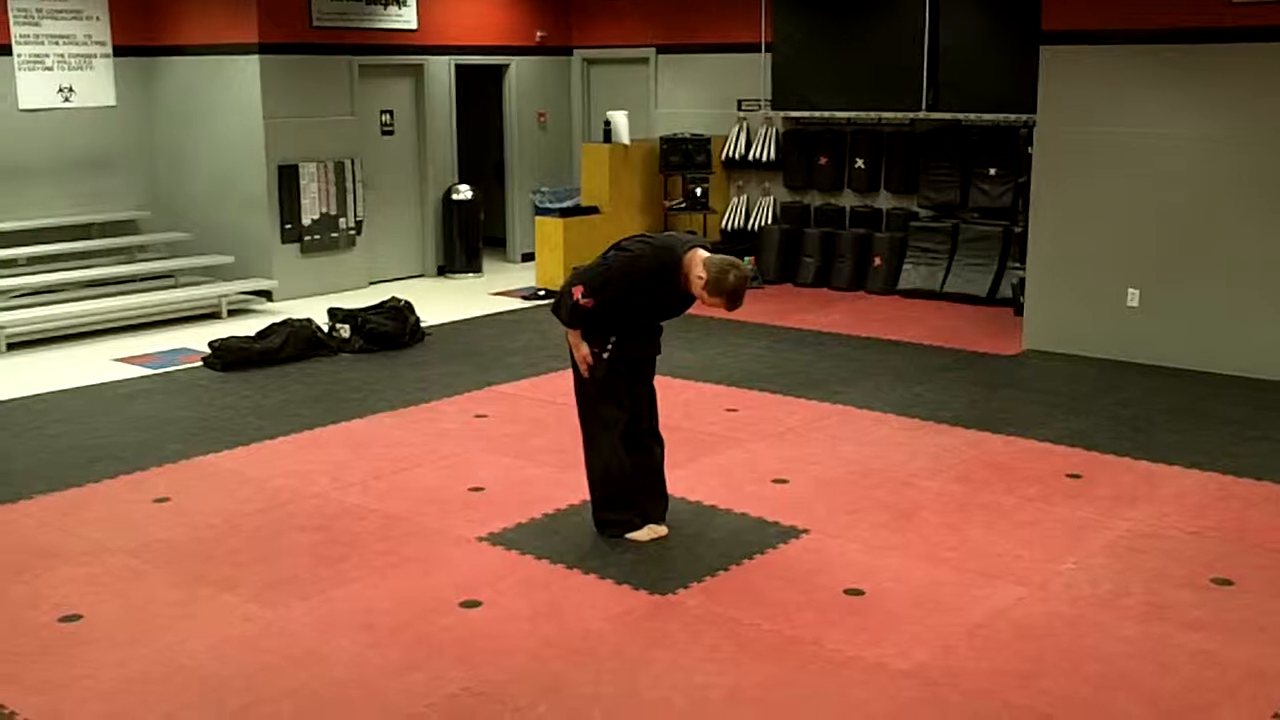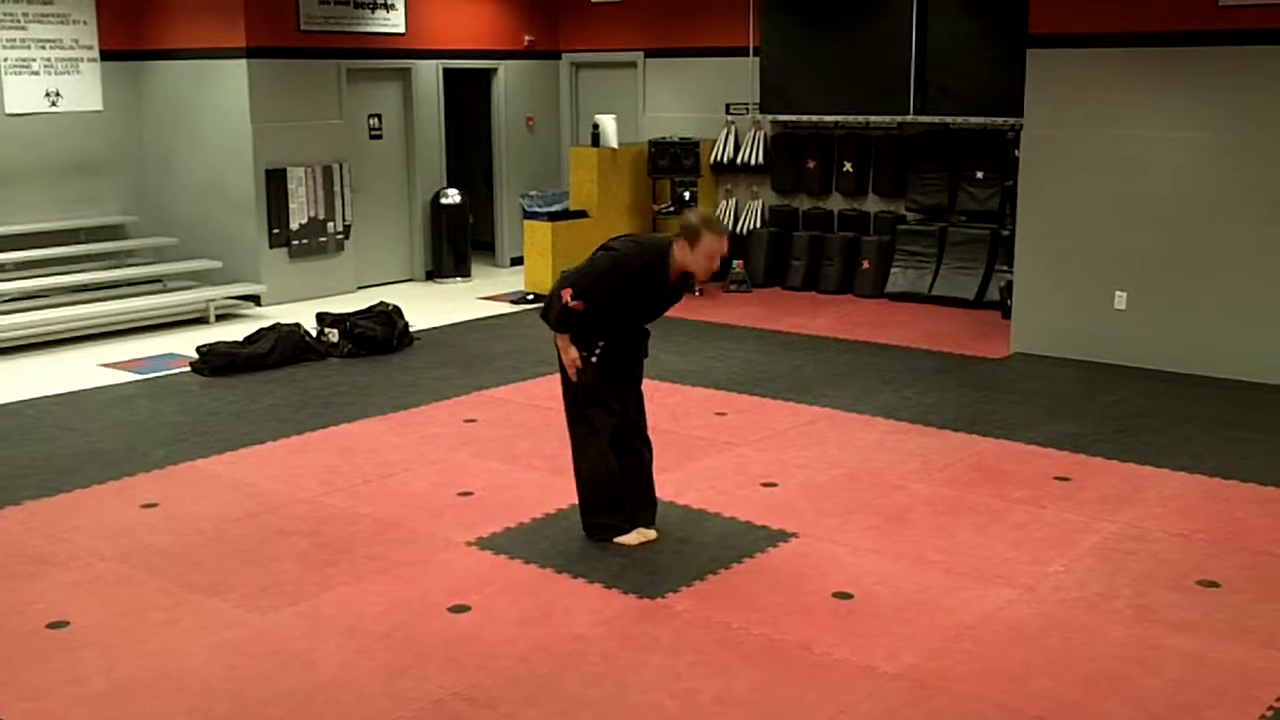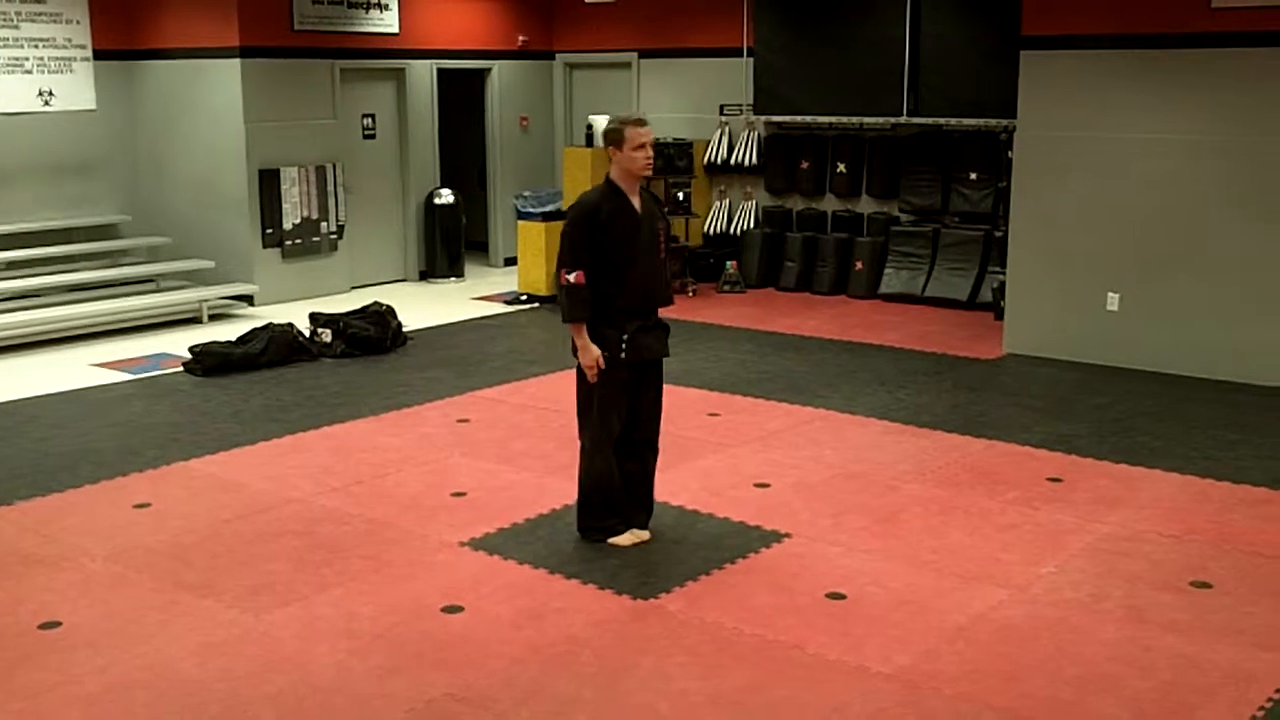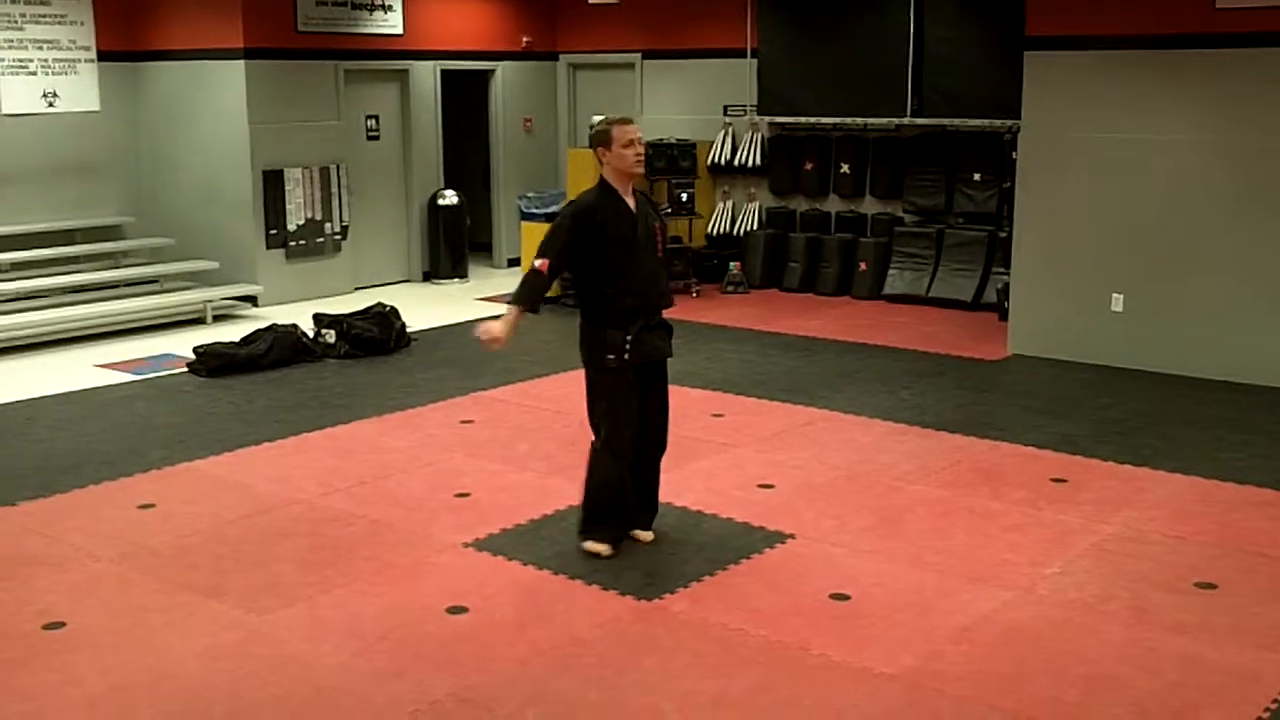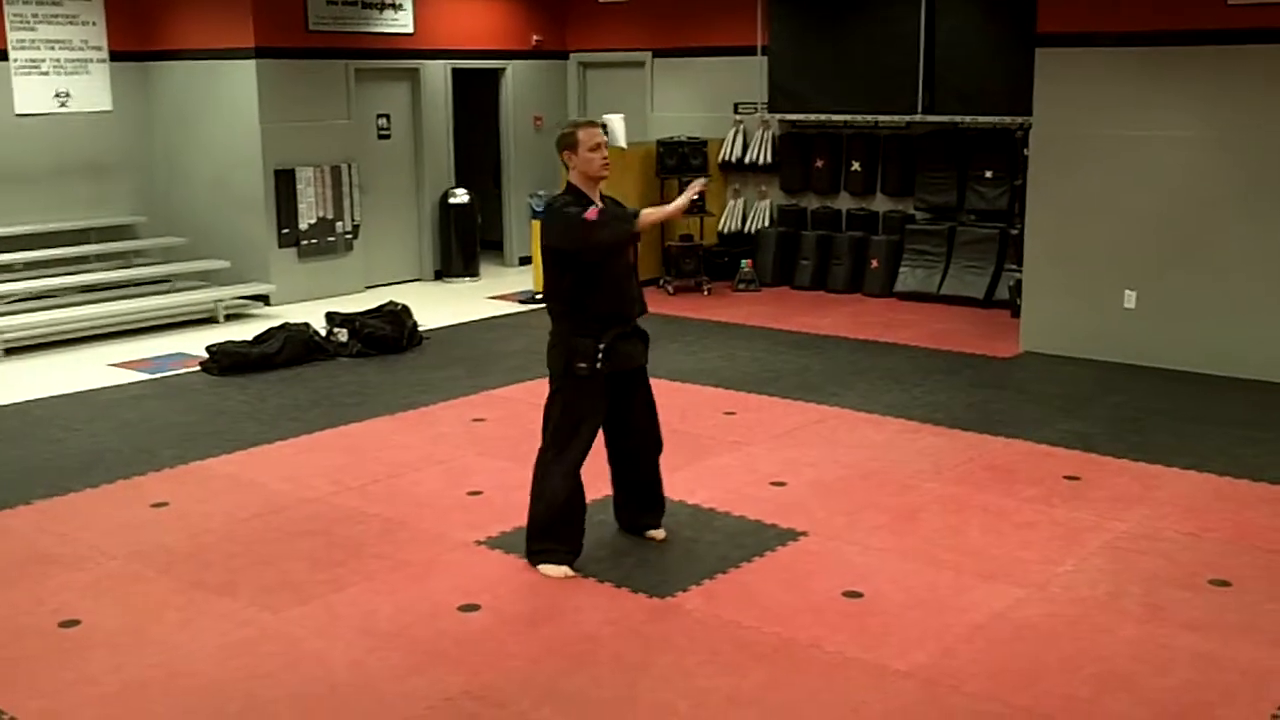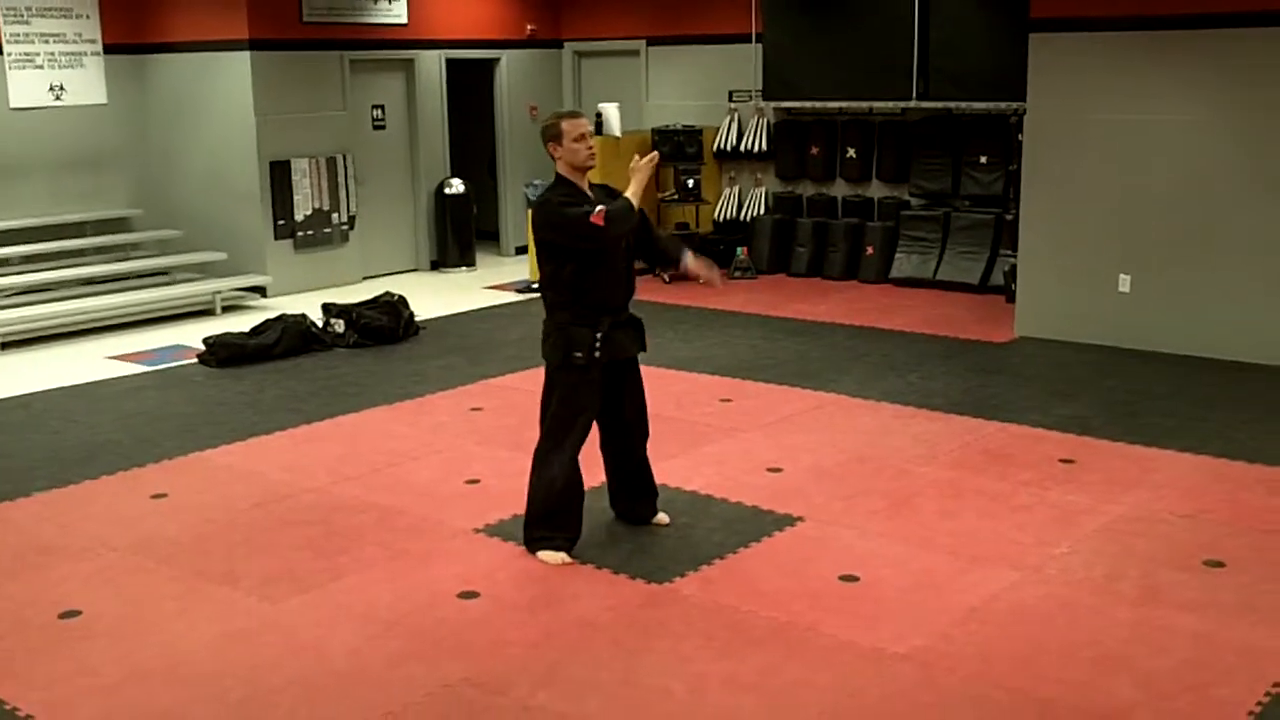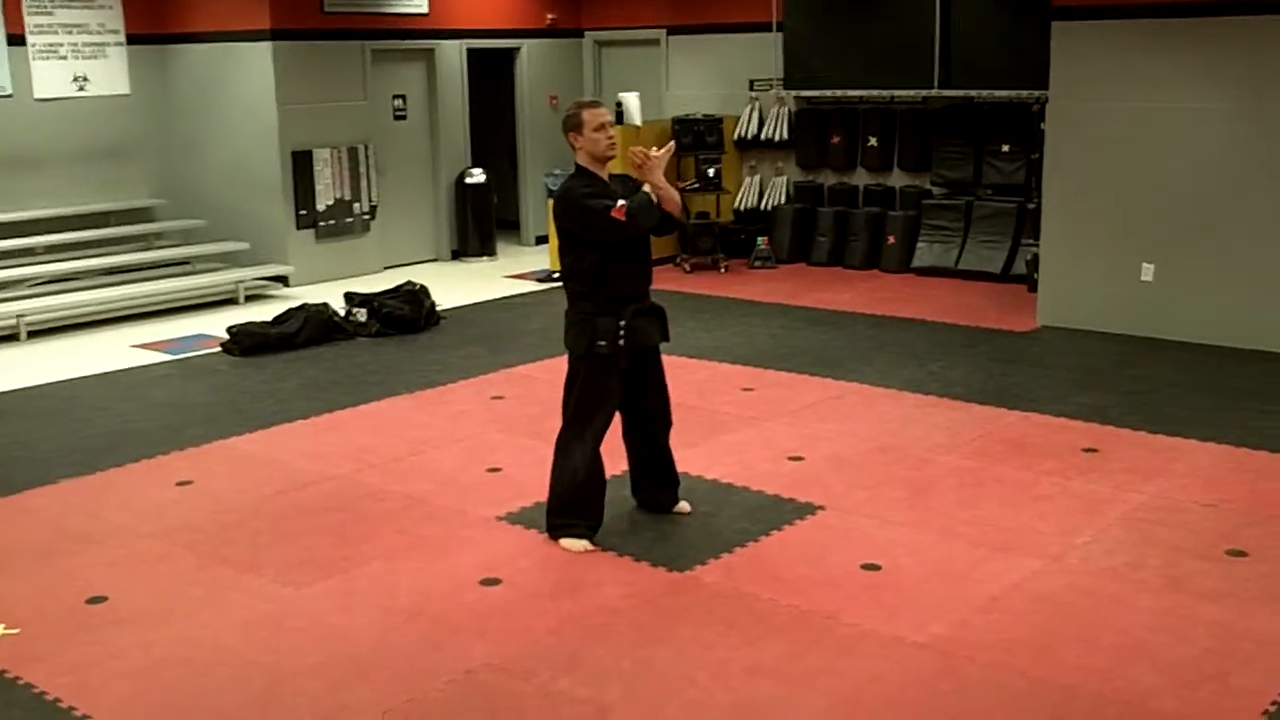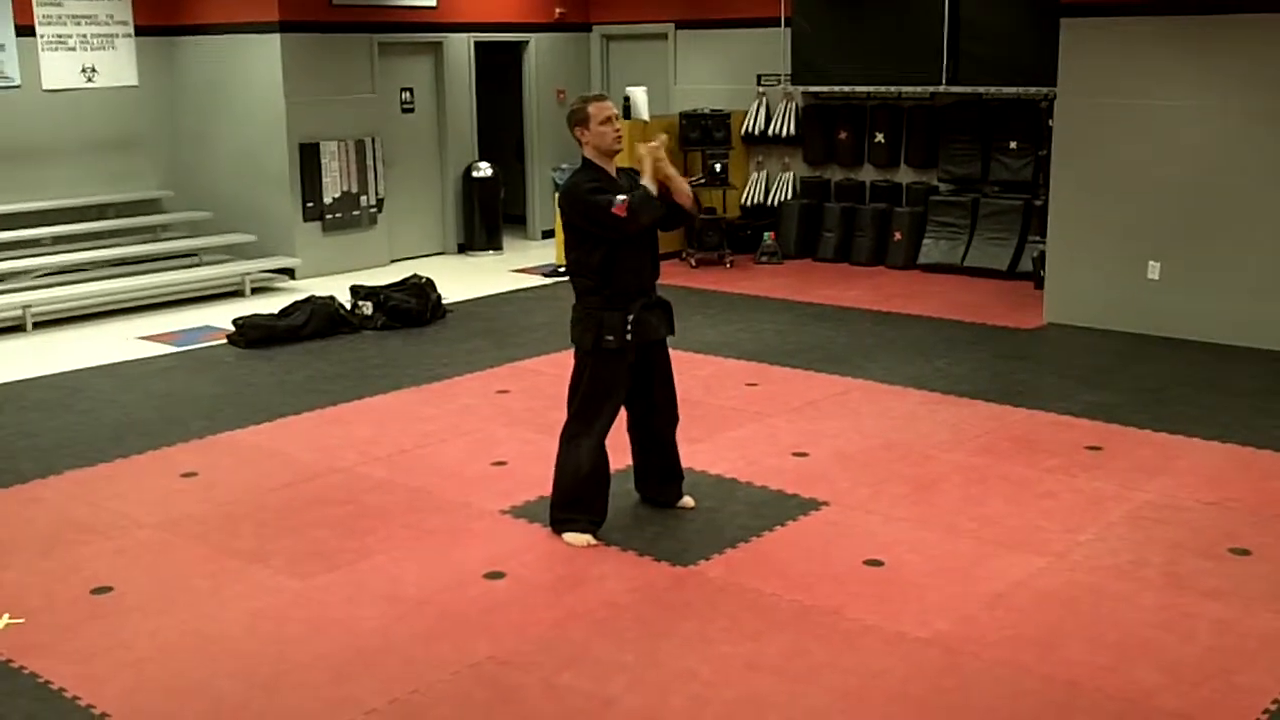
dt=0.5s
person 1, frame 1
left shoulder: (703, 263)
right shoulder: (646, 259)
right elbow: (579, 285)
left wrist: (646, 336)
right wrist: (576, 340)
left hip: (639, 338)
right hip: (600, 338)
left knee: (643, 424)
right knee: (607, 425)
left ankle: (648, 509)
right ankle: (618, 517)
person 1, frame 2
left shoulder: (683, 267)
right shoulder: (631, 258)
right elbow: (567, 291)
left wrist: (634, 343)
right wrist: (566, 346)
left hip: (626, 345)
right hip: (588, 345)
left knee: (632, 430)
right knee: (595, 430)
left ankle: (637, 516)
right ankle: (606, 522)
person 1, frame 3
left shoulder: (653, 206)
right shoulder: (590, 209)
right elbow: (572, 280)
right wrist: (583, 342)
left hip: (647, 335)
right hip: (606, 340)
left knee: (643, 432)
right knee: (603, 433)
left ankle: (633, 516)
right ankle: (600, 523)
person 1, frame 4
left shoulder: (649, 207)
right shoulder: (585, 210)
right elbow: (545, 266)
right wrist: (508, 320)
left hip: (650, 335)
right hip: (609, 339)
left knee: (650, 434)
right knee: (615, 436)
left ankle: (636, 517)
right ankle: (599, 528)
person 1, frame 5
left shoulder: (614, 209)
right shoulder: (561, 213)
right elbow: (605, 233)
right wrist: (669, 210)
left hip: (623, 343)
right hip: (579, 350)
left knee: (640, 437)
right knee: (564, 450)
left ankle: (640, 515)
right ankle: (549, 547)
person 1, frame 6
left shoulder: (607, 196)
right shoulder: (552, 206)
left elbow: (648, 239)
right elbow: (607, 230)
left wrist: (688, 261)
right wrist: (637, 185)
left hip: (617, 329)
right hip: (575, 338)
left knee: (628, 426)
right knee: (562, 437)
left ankle: (636, 505)
right ankle: (548, 533)
person 1, frame 7
left shoulder: (625, 185)
right shoulder: (574, 196)
left elbow: (672, 219)
right elbow: (629, 224)
left wrist: (656, 181)
right wrist: (652, 182)
left hip: (638, 318)
right hip: (597, 327)
left knee: (651, 414)
right knee: (584, 426)
left ankle: (658, 493)
right ankle: (569, 522)
person 1, frame 8
left shoulder: (632, 179)
right shoulder: (579, 190)
left elbow: (684, 213)
right elbow: (630, 220)
left wrist: (666, 171)
right wrist: (649, 173)
left hip: (645, 313)
right hip: (603, 322)
left knee: (657, 409)
right knee: (589, 420)
left ankle: (661, 487)
right ankle: (573, 515)
